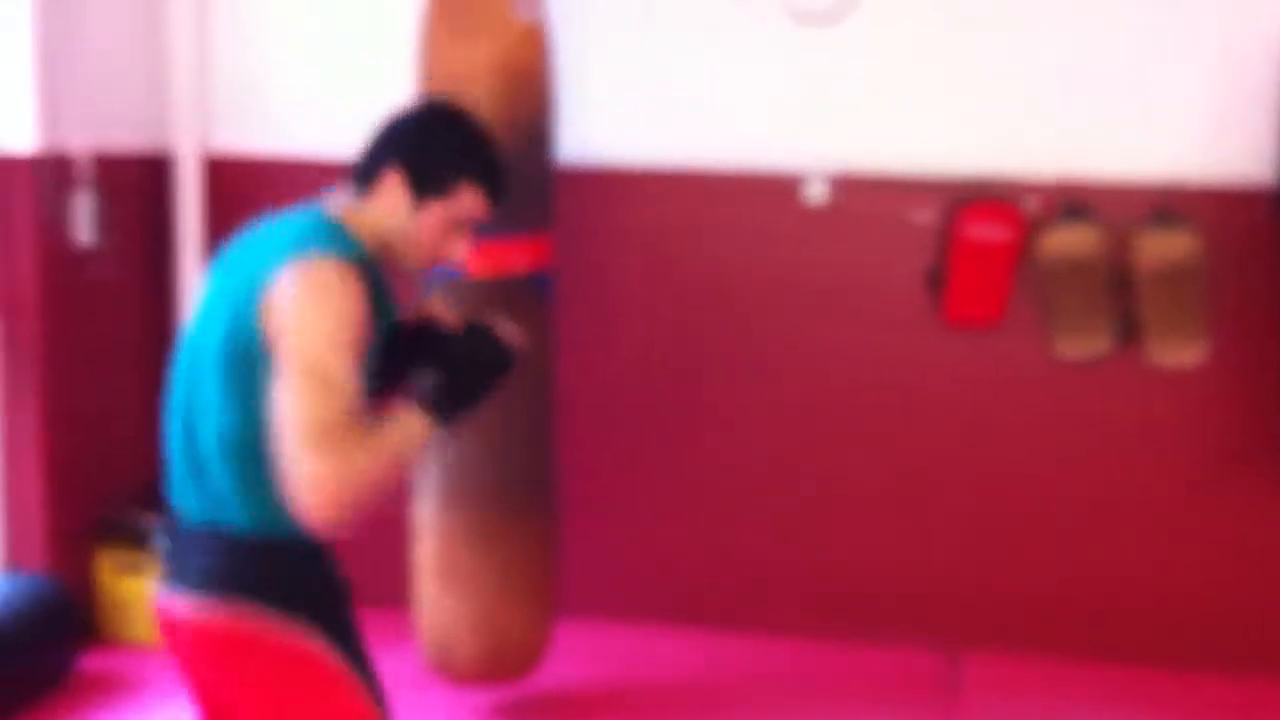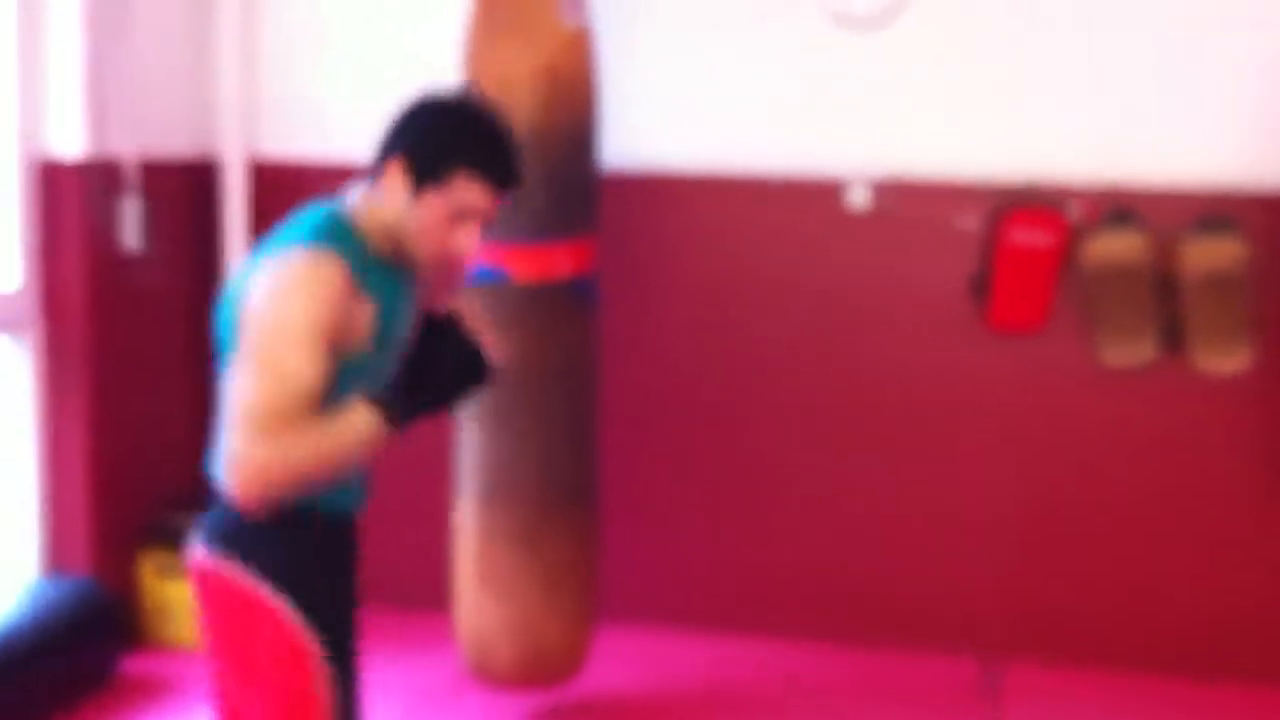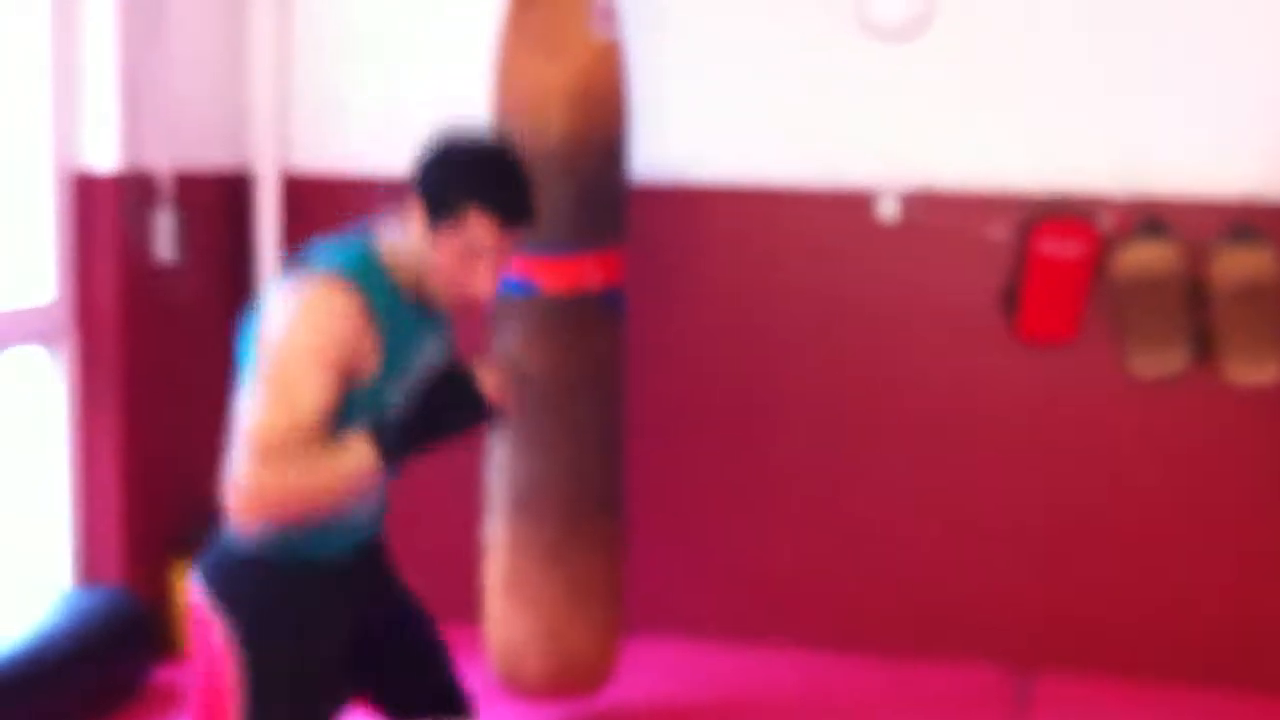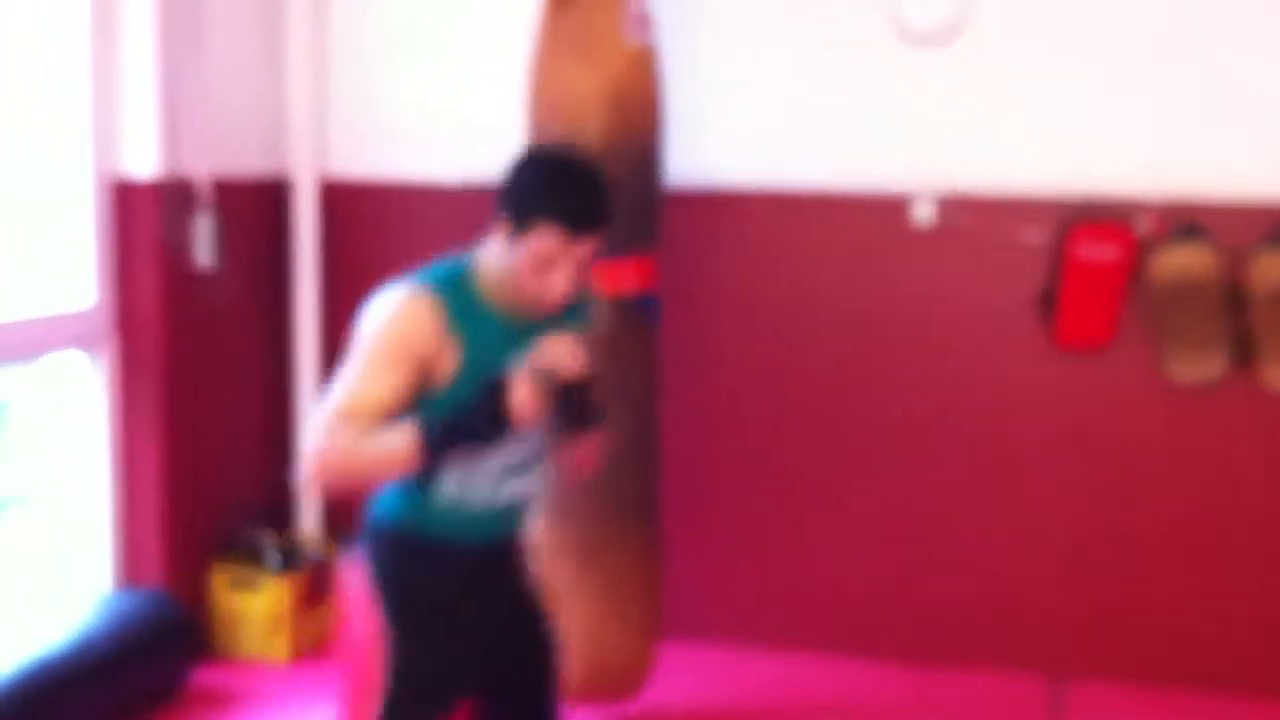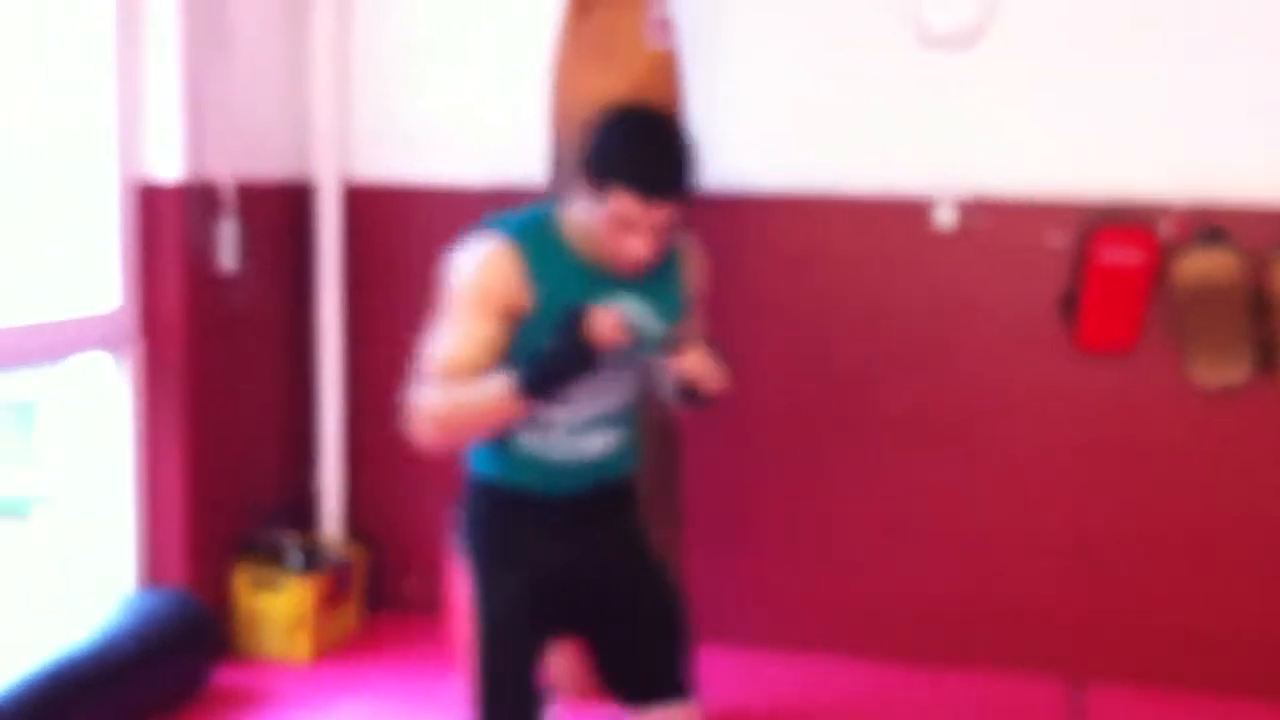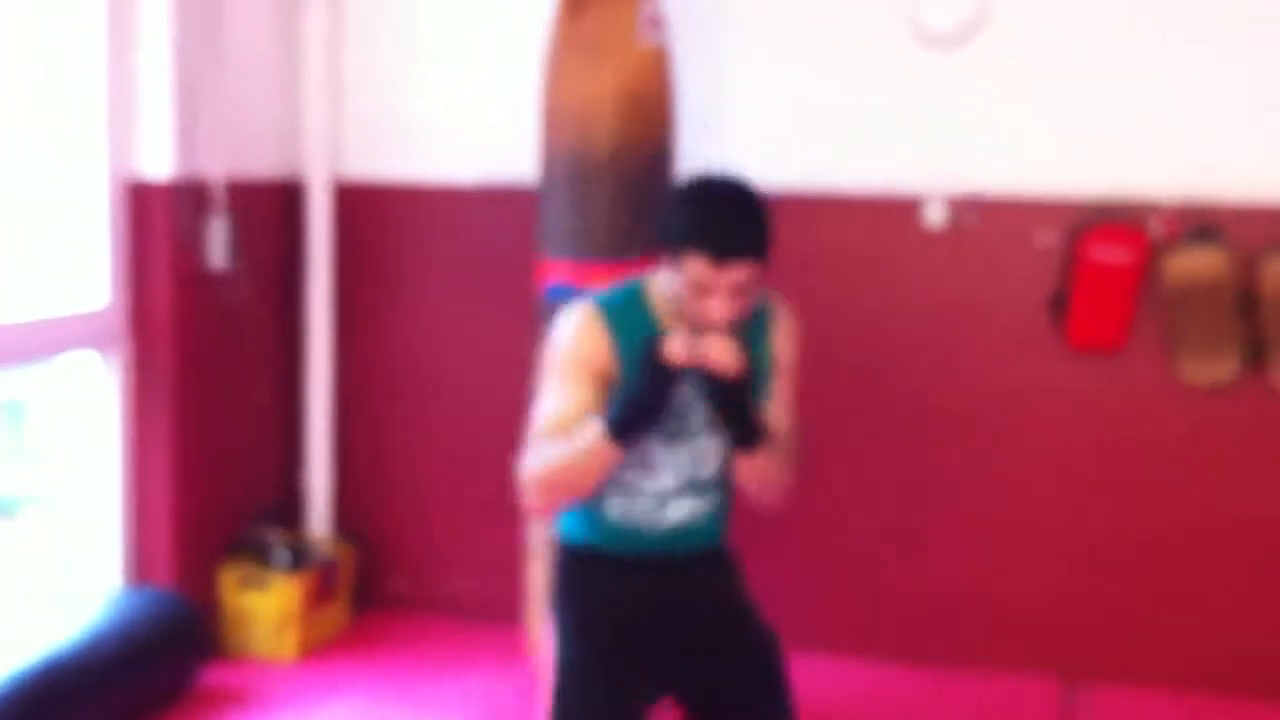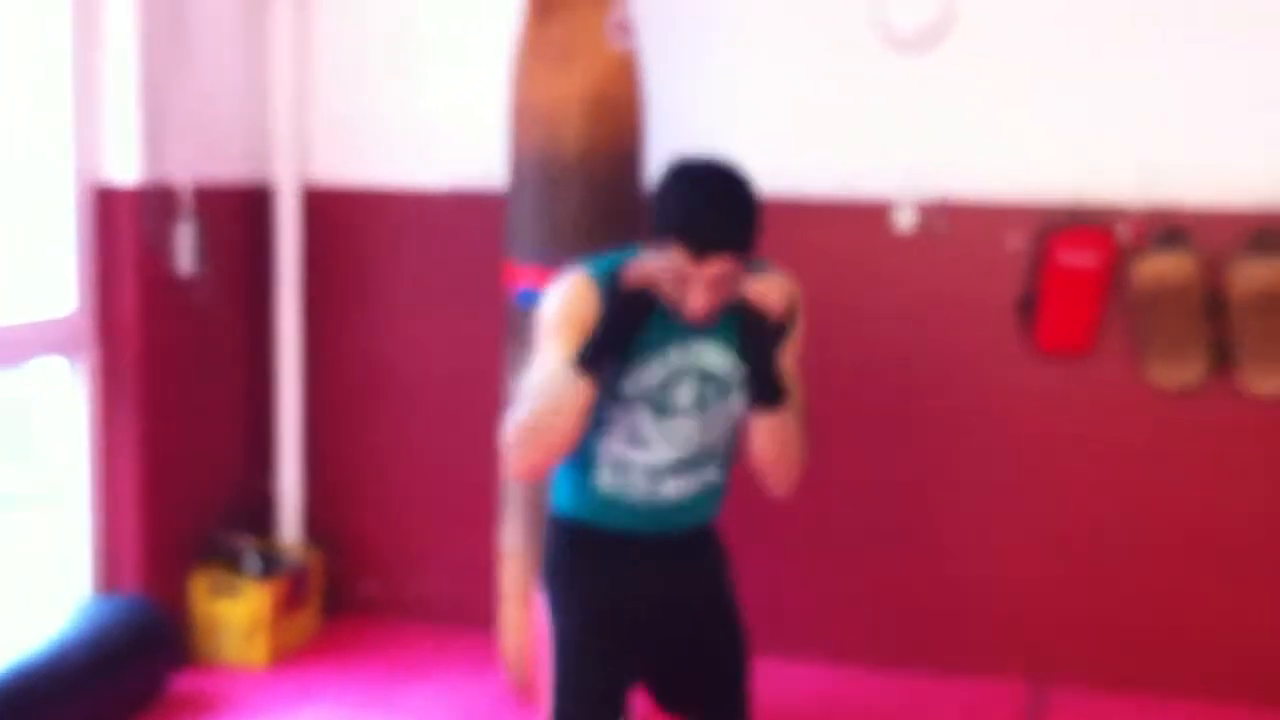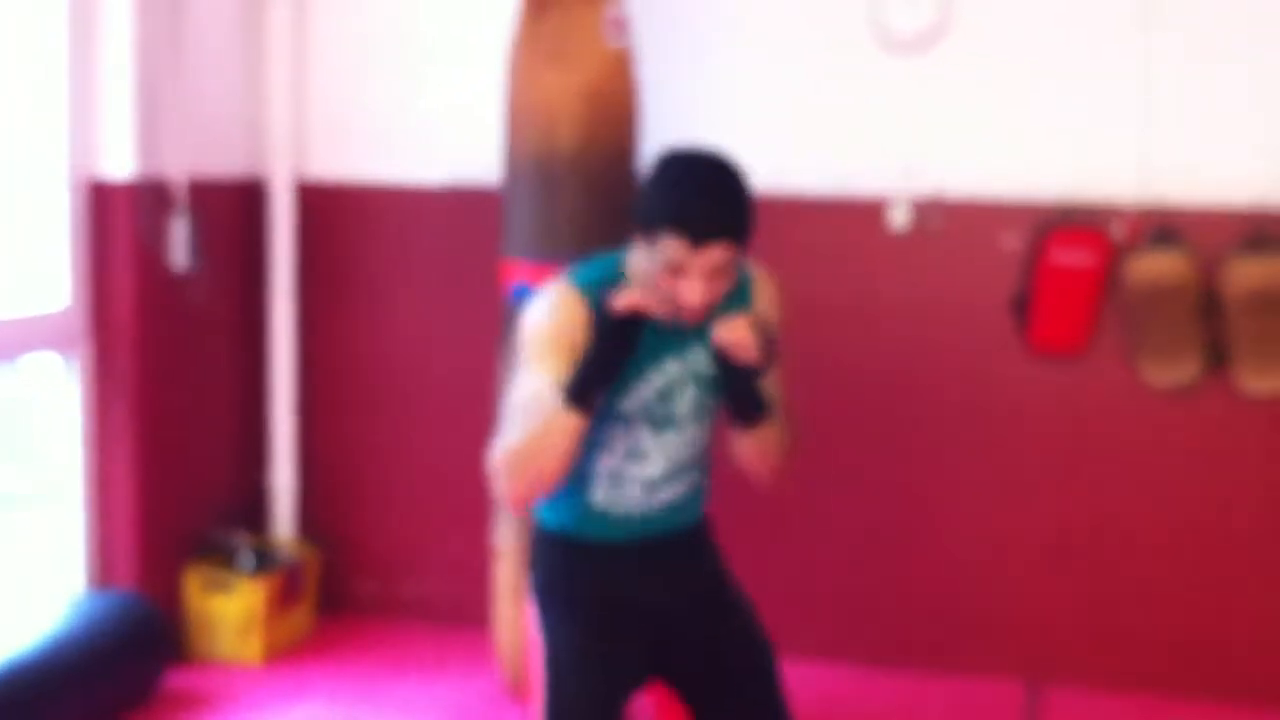
dt=0.2s
person 1, frame 1
left shoulder: (276, 243)
right shoulder: (324, 283)
right elbow: (324, 494)
left wrist: (398, 354)
right wrist: (444, 396)
left hip: (213, 567)
right hip: (263, 584)
person 1, frame 2
left shoulder: (389, 254)
right shoulder: (310, 275)
right elbow: (250, 472)
left wrist: (442, 360)
right wrist: (402, 401)
left hip: (310, 544)
right hip: (273, 556)
person 1, frame 3
left shoulder: (430, 290)
right shoulder: (324, 304)
right elbow: (252, 494)
left wrist: (460, 402)
right wrist: (404, 434)
left hip: (352, 566)
right hip: (269, 589)
person 1, frame 4
left shoulder: (569, 304)
right shoulder: (417, 313)
left elbow: (582, 460)
right elbow: (325, 457)
left wrist: (578, 399)
right wrist: (452, 431)
left hip: (493, 568)
right hip: (412, 574)
person 1, frame 5
left shoulder: (678, 259)
right shoulder: (498, 259)
right elbow: (427, 421)
left wrist: (697, 380)
right wrist: (544, 368)
left hip: (605, 513)
right hip: (510, 521)
person 1, frame 6
left shoulder: (770, 326)
right shoulder: (592, 329)
left elbow: (772, 491)
right elbow: (539, 493)
left wrist: (738, 412)
right wrist: (633, 408)
left hip: (701, 576)
right hip: (602, 581)
person 1, frame 7
left shoulder: (768, 300)
right shoulder: (584, 295)
left elbow: (782, 476)
right elbow: (523, 459)
left wrist: (765, 361)
right wrist: (602, 347)
left hip: (690, 557)
right hip: (593, 558)
person 1, frame 8
left shoulder: (751, 296)
right shoulder: (565, 309)
left elbow: (766, 465)
right elbow: (513, 484)
left wrist: (746, 391)
right wrist: (595, 369)
left hip: (683, 554)
right hip: (583, 567)
